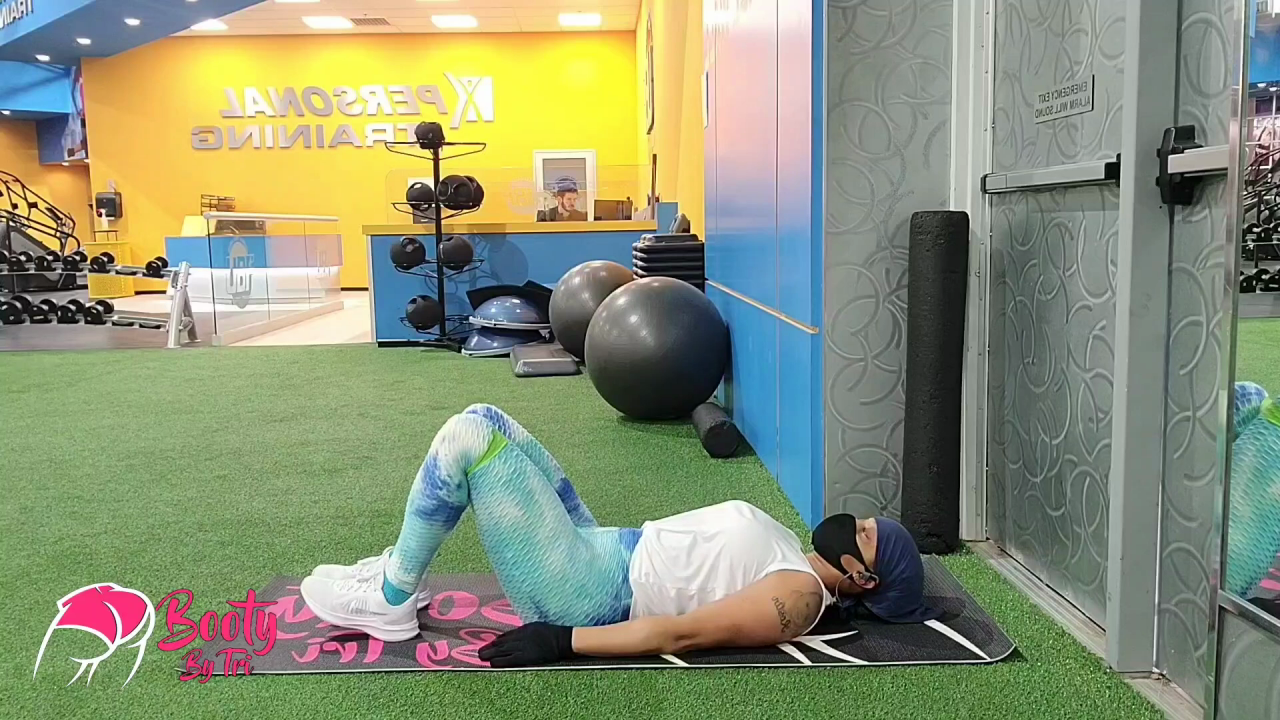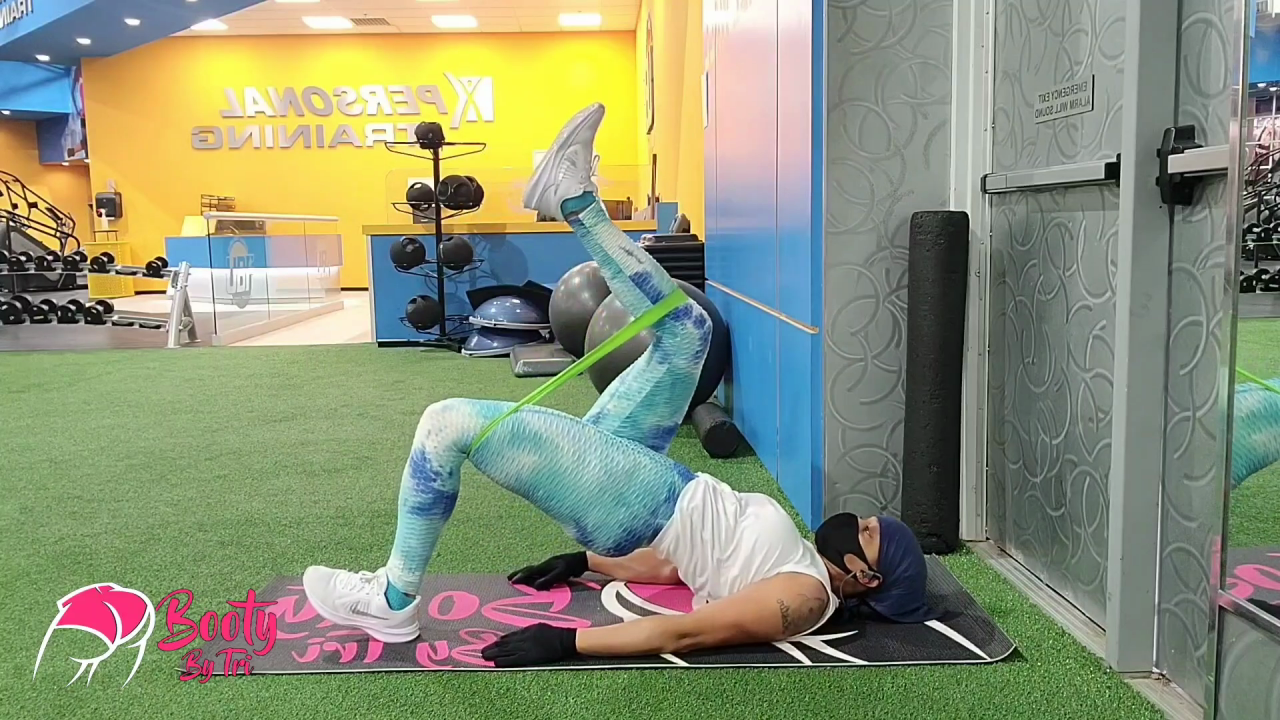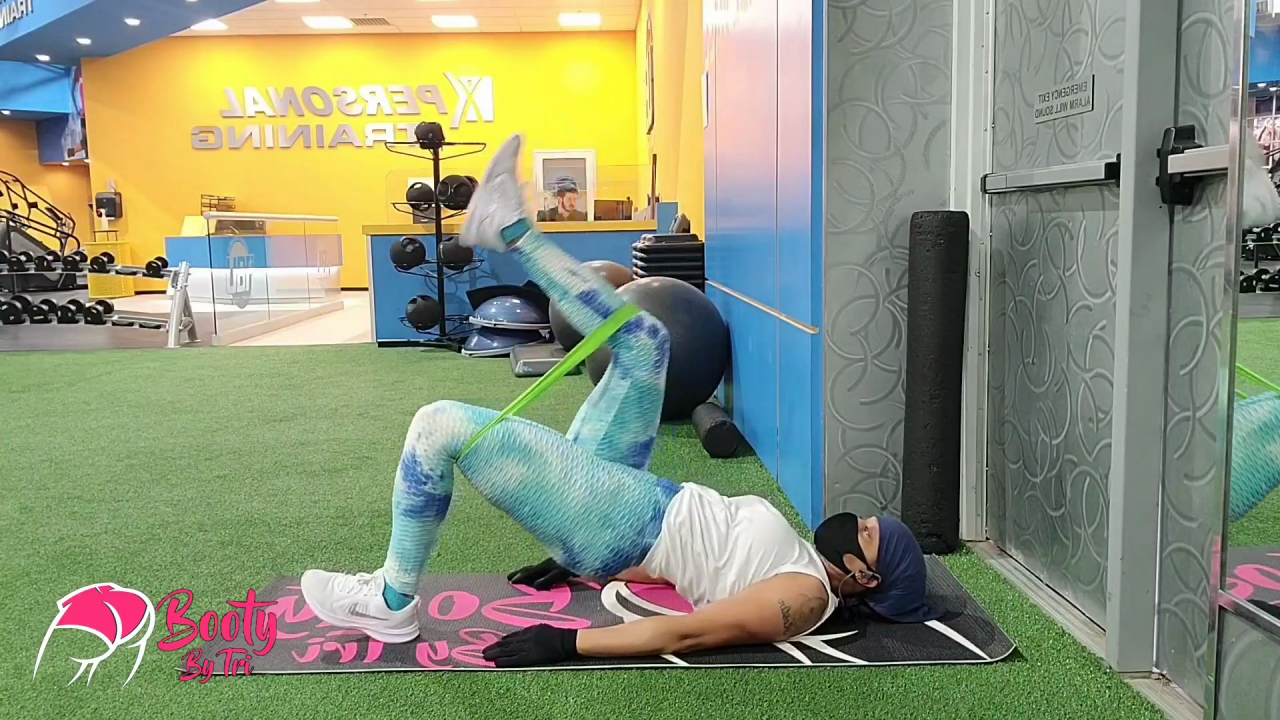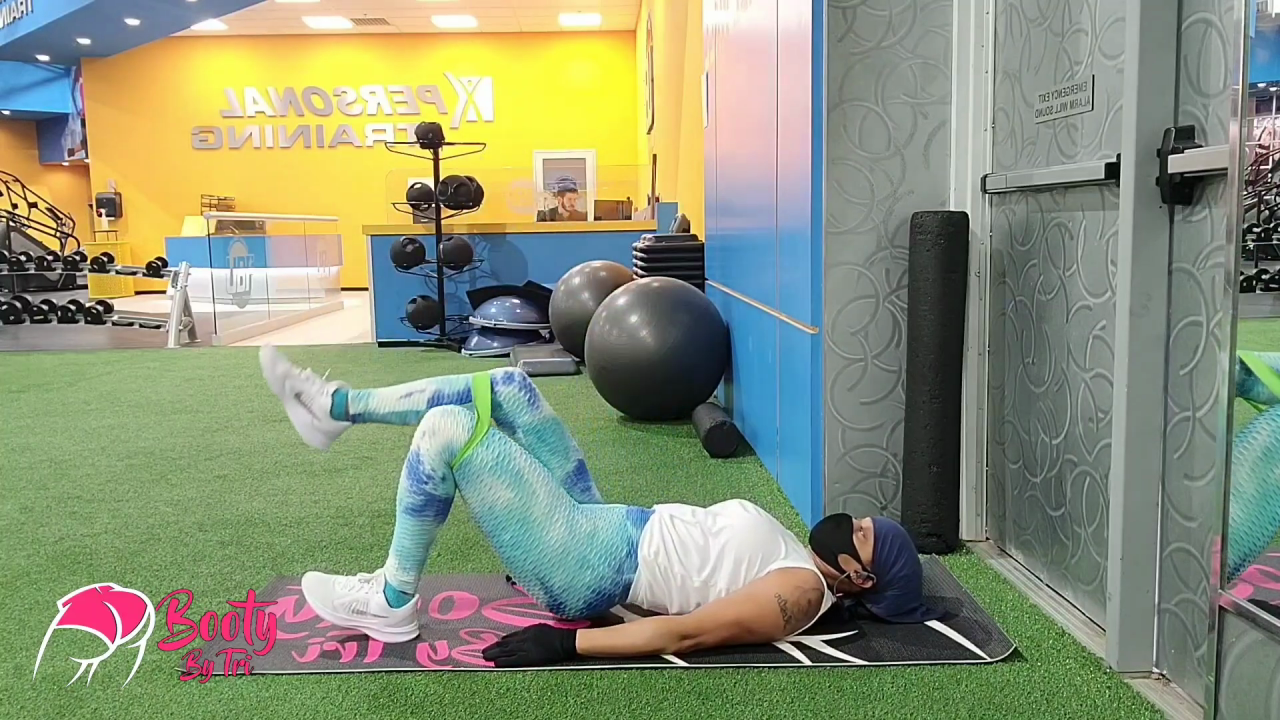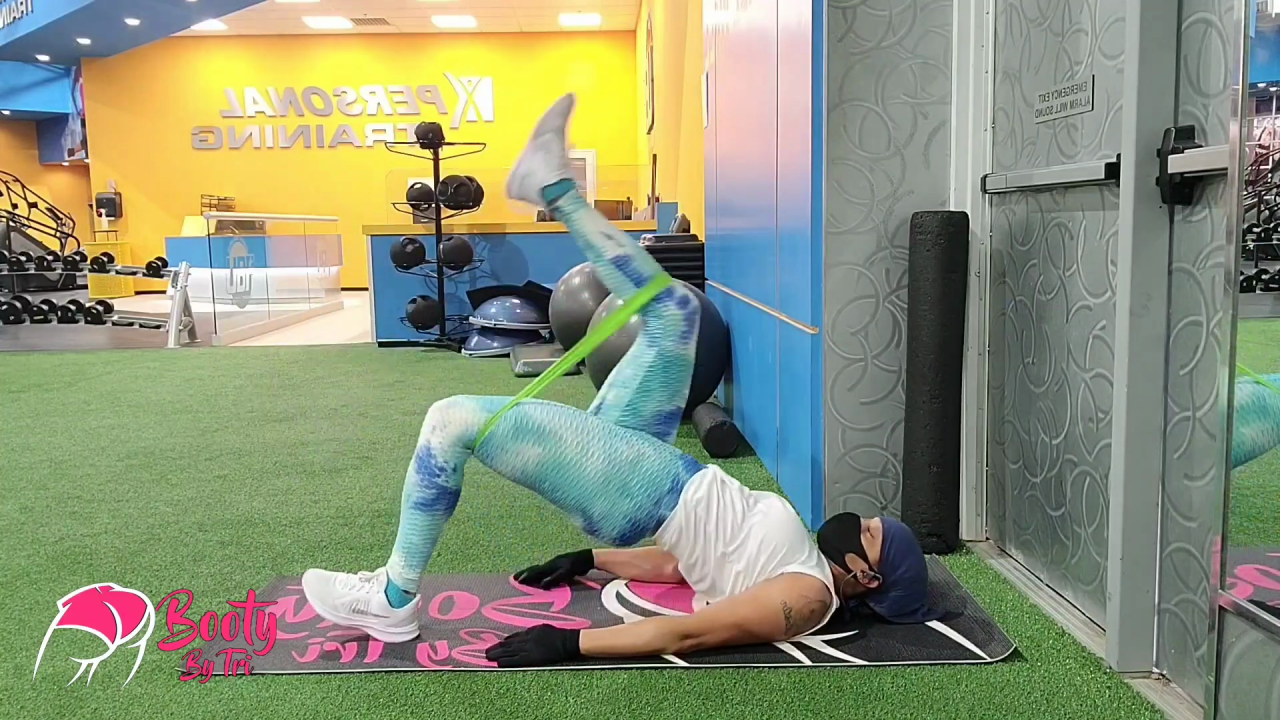
dt=1s
person 1, frame 1
left shoulder: (796, 600)
right shoulder: (788, 555)
left elbow: (679, 634)
left wrist: (560, 642)
left hip: (578, 590)
right hip: (600, 550)
left knee: (465, 436)
right knee: (485, 420)
left ankle: (388, 602)
right ankle: (401, 568)
person 1, frame 2
left shoulder: (805, 598)
right shoulder: (800, 560)
left elbow: (681, 634)
left wrist: (566, 640)
right wrist: (584, 561)
left hip: (631, 500)
right hip: (637, 483)
left knee: (448, 423)
right knee: (687, 328)
left ankle: (391, 603)
right ankle: (573, 198)
person 1, frame 3
left shoulder: (804, 601)
right shoulder: (798, 559)
left elbow: (686, 633)
left wrist: (568, 644)
left hip: (612, 521)
right hip: (620, 499)
left knee: (438, 426)
right knee: (643, 338)
left ankle: (391, 607)
right ankle: (507, 227)
person 1, frame 4
left shoulder: (798, 595)
right shoulder: (791, 556)
left elbow: (683, 632)
left wrist: (568, 644)
left hip: (582, 565)
right hip: (598, 525)
left knee: (446, 428)
right knee: (505, 387)
left ankle: (390, 605)
right ankle: (333, 406)
person 1, frame 5
left shoulder: (807, 597)
right shoulder: (804, 557)
left elbow: (686, 635)
left wrist: (570, 643)
right wrist: (590, 560)
left hip: (632, 489)
right hip: (640, 466)
left knee: (452, 420)
right knee: (674, 308)
left ankle: (392, 604)
right ankle: (553, 184)
